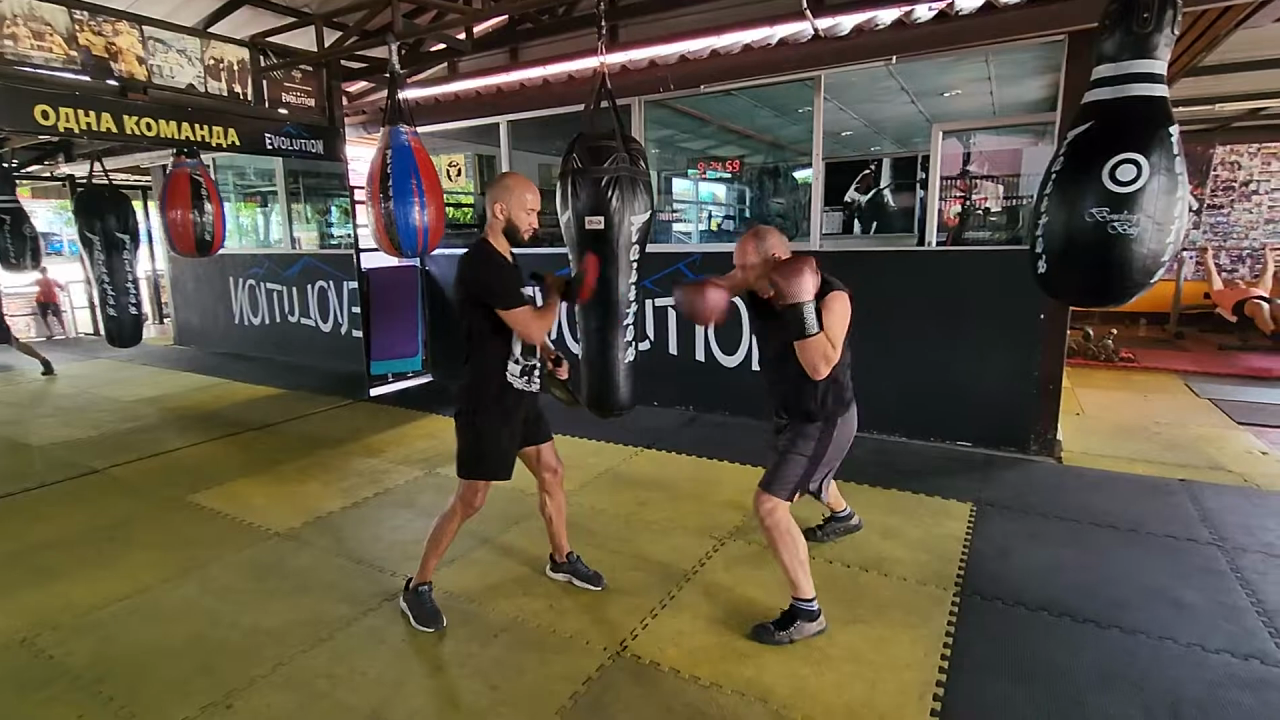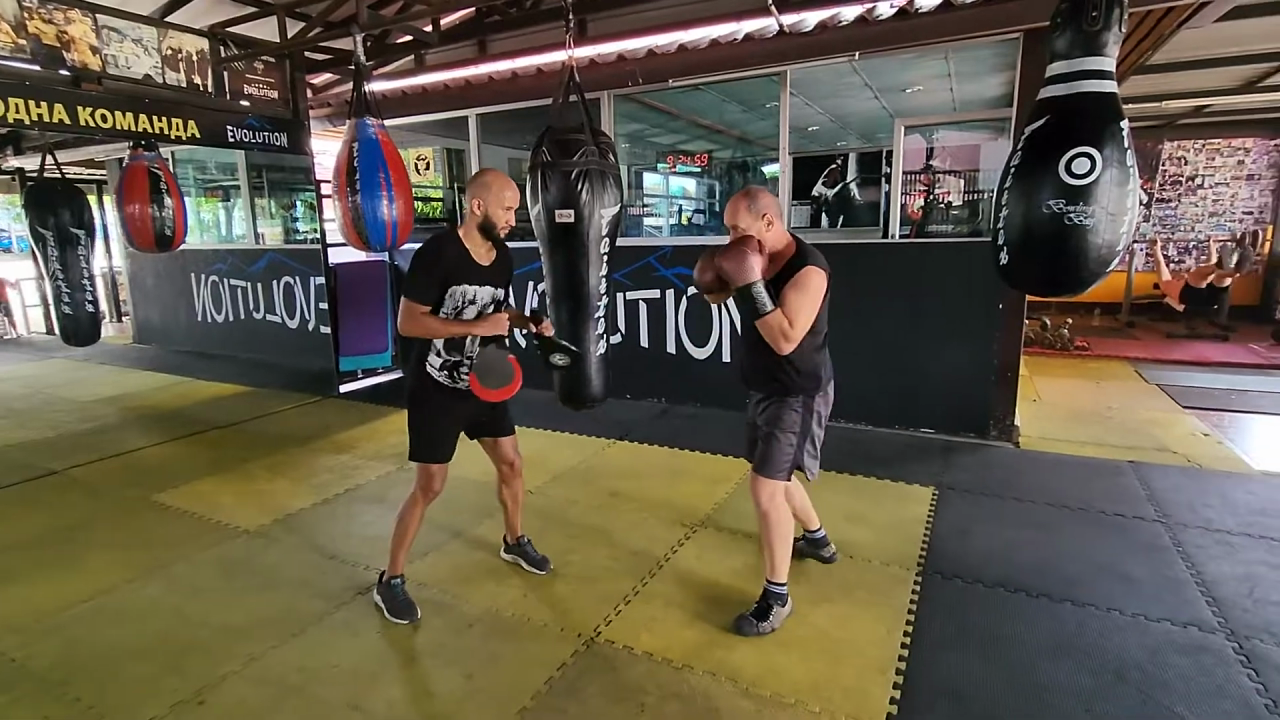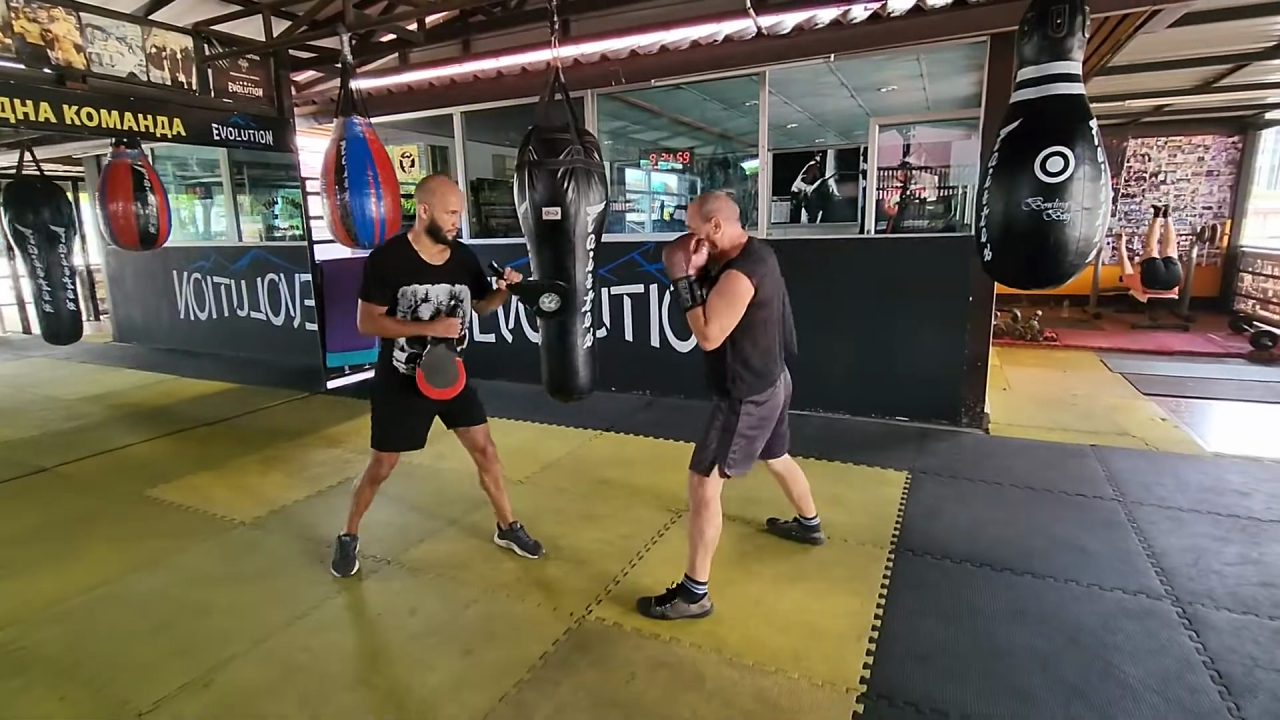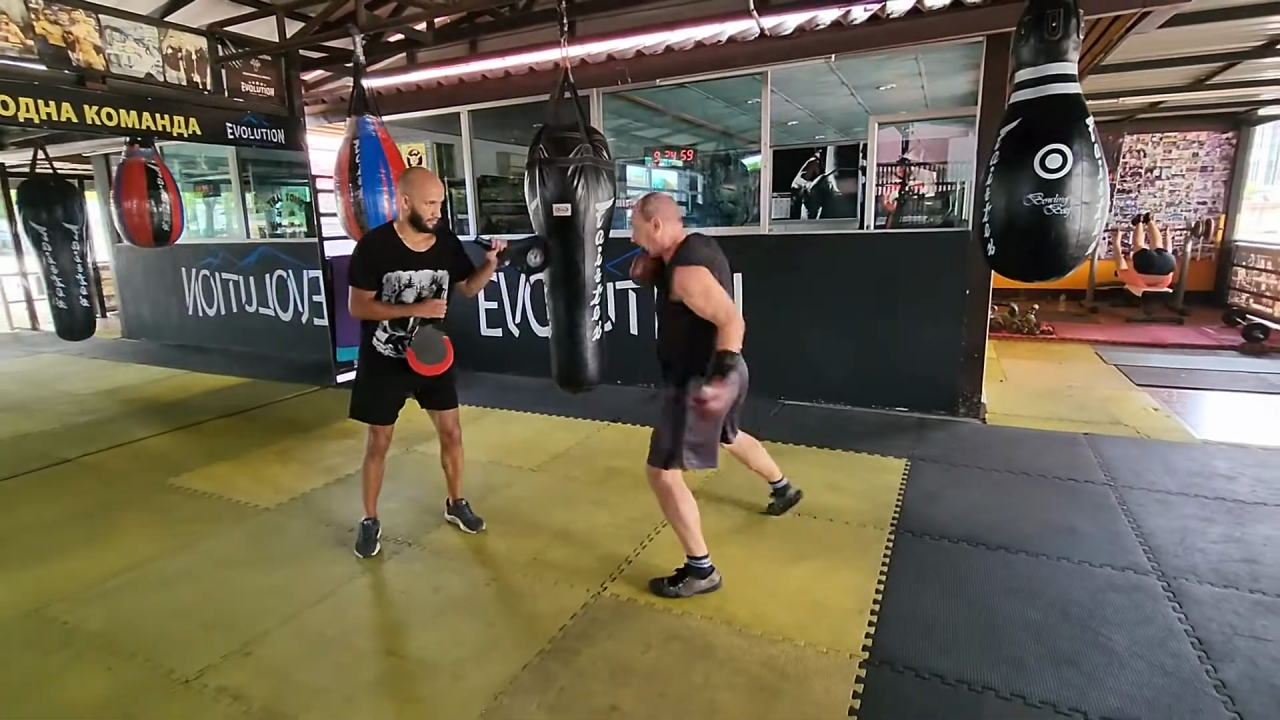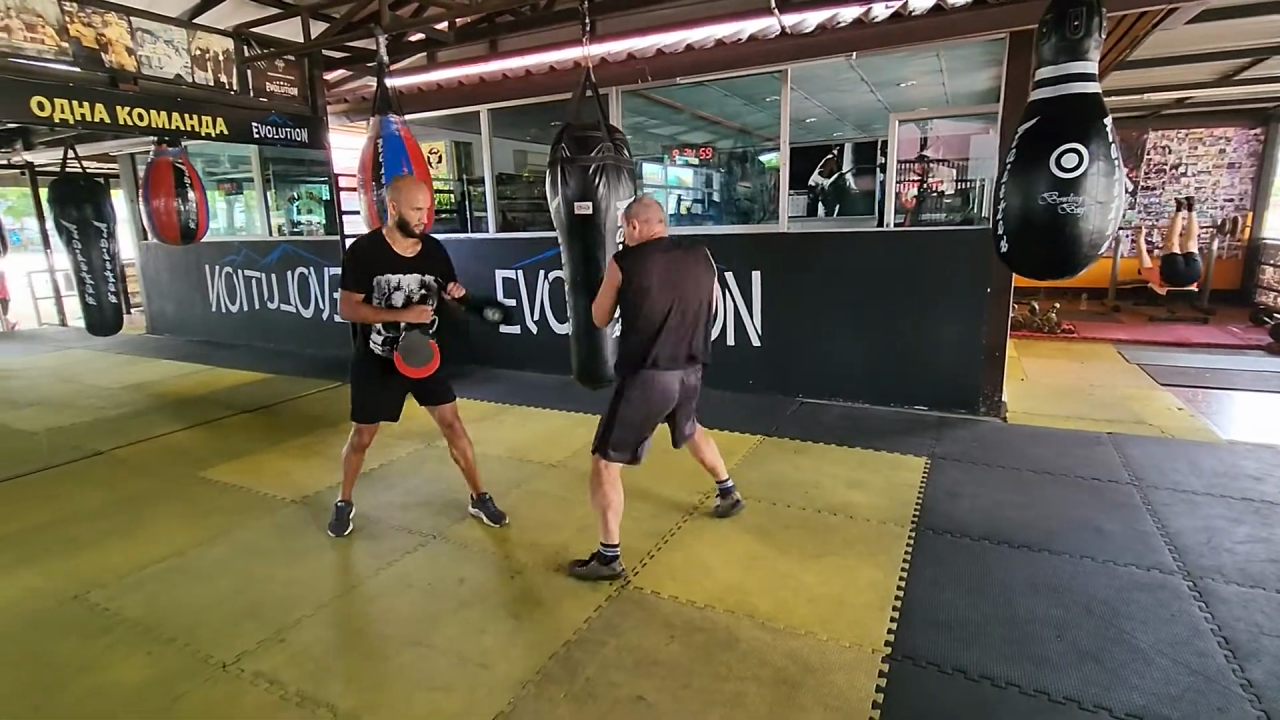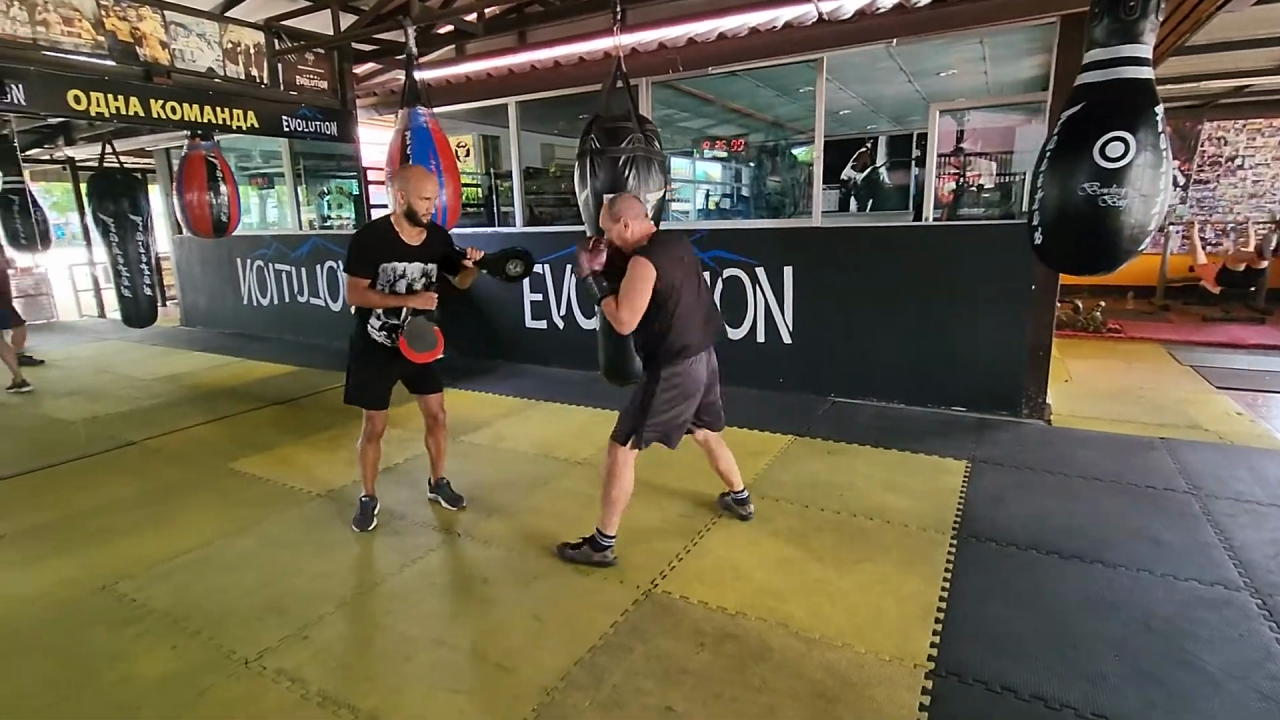
dt=0.4s
person 1, frame 1
left shoulder: (831, 297)
right shoulder: (754, 282)
left elbow: (819, 367)
right elbow: (706, 298)
left wrist: (802, 307)
right wrist: (693, 296)
left hip: (824, 419)
right hip: (793, 410)
left knee: (769, 507)
right knee: (806, 470)
left ankle: (807, 613)
right ankle: (844, 515)
person 1, frame 2
left shoulder: (809, 271)
right shoulder: (748, 253)
left elbow: (784, 340)
right elbow: (716, 292)
left wrist: (752, 286)
right wrist: (712, 282)
left hip: (799, 396)
right hip: (764, 389)
left knee: (765, 491)
right knee: (775, 476)
left ankle: (777, 597)
right ankle: (818, 540)
person 1, frame 3
left shoulder: (740, 273)
right shoulder: (754, 251)
left elbow: (708, 337)
right elbow: (719, 305)
left wrist: (686, 282)
right wrist: (698, 276)
left hip: (746, 395)
right hip: (770, 380)
left knee: (704, 485)
right knee: (776, 457)
left ankle: (694, 594)
right ankle: (810, 524)
person 1, frame 4
left shoulder: (687, 268)
right shoulder: (699, 246)
left elbow: (731, 322)
left wrist: (717, 380)
right wrist: (650, 271)
left hip: (700, 385)
right hip: (724, 373)
left knee: (662, 472)
right knee: (729, 436)
left ankle: (701, 569)
right ankle: (783, 488)
person 1, frame 5
left shoulder: (625, 261)
right shoulder: (701, 253)
left elbow: (600, 319)
left wrist: (624, 294)
left hip: (645, 379)
right hip: (690, 373)
left knee: (604, 463)
right knee: (689, 431)
left ankle: (609, 557)
right ankle: (728, 492)
person 1, frame 6
left shoulder: (643, 260)
right shoulder: (679, 242)
left elbow: (624, 322)
left wrist: (595, 277)
right wrist: (617, 271)
left hip: (671, 369)
right hip: (703, 358)
left knee: (621, 451)
right knee: (707, 433)
left ankle: (602, 543)
right ankle: (741, 499)
person 2, frame 1
left shoulder: (504, 260)
right shoulder: (484, 264)
right elbow: (531, 326)
left wrist: (550, 358)
right wrist: (556, 293)
left hip: (518, 392)
right hip: (488, 400)
left knee: (551, 471)
right knee: (470, 500)
left ankle: (562, 559)
right ankle: (418, 586)
person 2, frame 2
left shoulder: (502, 256)
right shoulder: (436, 254)
right elbow: (408, 322)
left wrist: (526, 322)
right wrist: (478, 327)
right hip: (436, 388)
left knee: (511, 464)
right knee: (429, 486)
left ankle: (514, 541)
right ankle: (390, 581)
person 2, frame 3
left shoulder: (463, 256)
right shoulder: (387, 258)
left elbow: (481, 303)
right elbow: (367, 322)
left wrist: (504, 289)
right wrist: (428, 328)
right hip: (401, 380)
left knee: (486, 451)
right knee: (382, 467)
left ankle: (507, 527)
right ankle: (349, 536)
person 2, frame 4
left shoulder: (447, 241)
right shoulder: (373, 246)
left elbow: (468, 287)
right elbow: (358, 306)
left wrist: (491, 264)
right wrist: (414, 309)
right hip: (384, 360)
left knee: (451, 433)
right knee: (378, 443)
left ankle: (456, 503)
right ankle: (370, 521)
person 2, frame 5
left shoulder: (435, 249)
right shoulder: (363, 251)
left elbow: (449, 296)
right elbow: (348, 308)
left wrist: (455, 295)
right wrist: (401, 314)
right hip: (378, 360)
left knee: (453, 426)
right knee: (362, 436)
left ankle: (479, 498)
right ankle: (345, 502)
person 2, frame 6
left shoulder: (438, 237)
right shoulder: (369, 237)
left elbow: (459, 282)
right elbow: (353, 294)
left wrist: (472, 266)
right wrist: (407, 300)
right hip: (375, 348)
left knee: (437, 416)
right knee: (374, 427)
left ankle: (438, 482)
right ankle: (368, 498)
